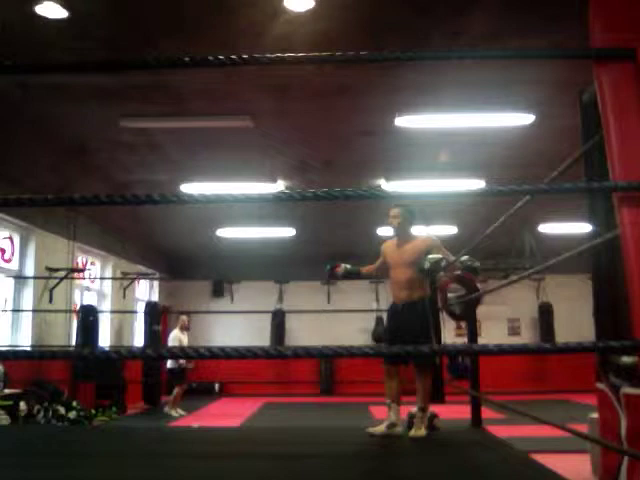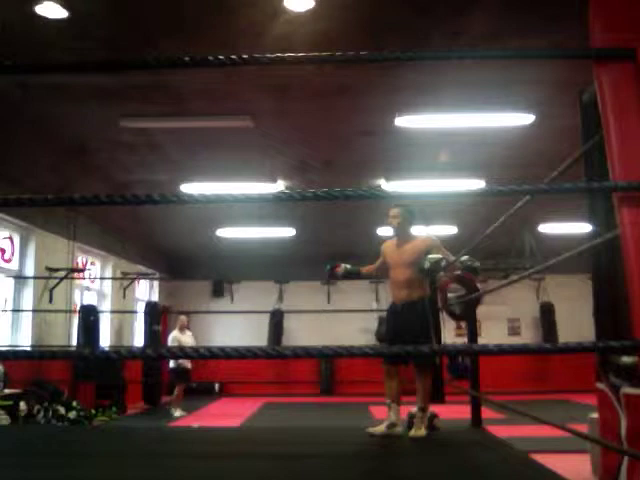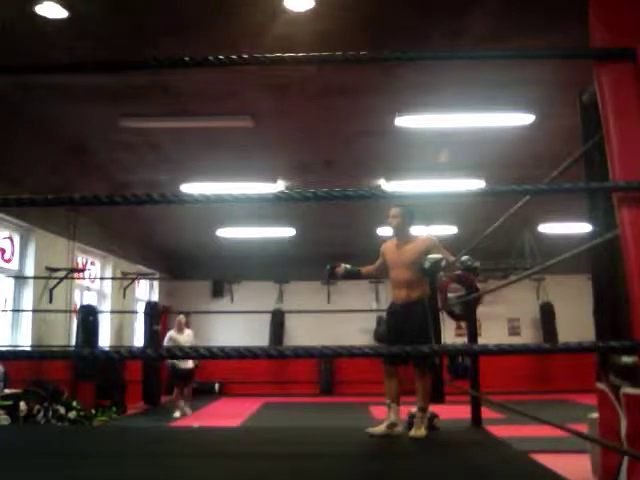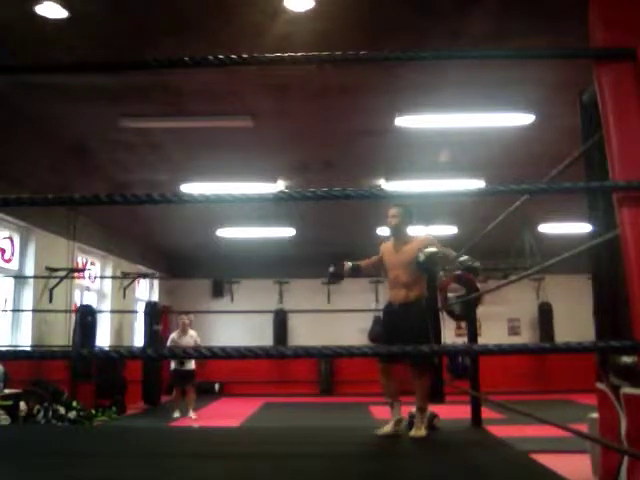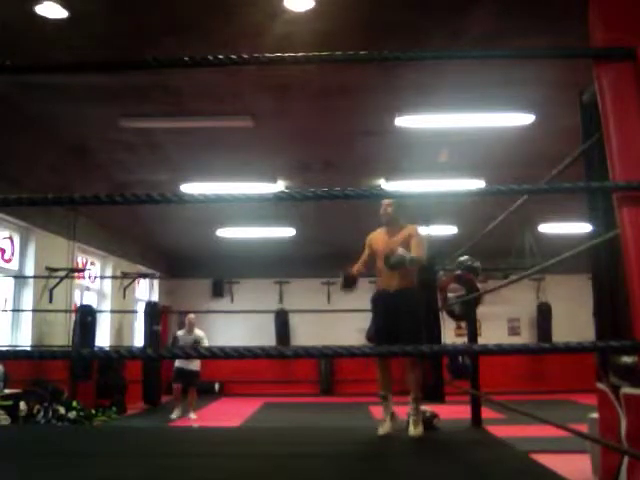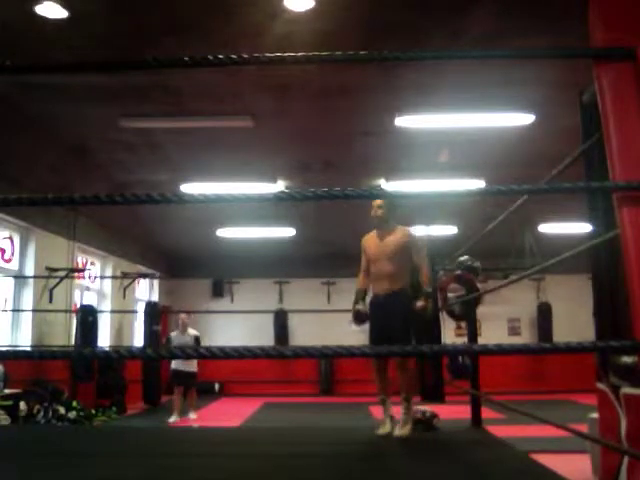
dt=0.4s
person 1, frame 1
left shoulder: (427, 243)
right shoulder: (387, 247)
left elbow: (452, 262)
right elbow: (377, 269)
right wrist: (348, 271)
left hip: (418, 309)
right hip: (396, 310)
left knee: (422, 366)
right knee: (390, 365)
left ankle: (421, 421)
right ankle: (393, 420)
person 1, frame 2
left shoulder: (426, 243)
right shoulder: (386, 247)
left elbow: (452, 262)
right elbow: (377, 269)
right wrist: (347, 271)
left hip: (417, 309)
right hip: (395, 310)
left knee: (422, 366)
right knee: (390, 366)
left ankle: (421, 421)
right ankle: (393, 420)
person 1, frame 3
left shoulder: (426, 243)
right shoulder: (386, 248)
left elbow: (452, 262)
right elbow: (377, 270)
right wrist: (348, 271)
left hip: (417, 309)
right hip: (395, 309)
left knee: (422, 366)
right knee: (390, 366)
left ankle: (421, 420)
right ankle: (393, 420)
person 1, frame 4
left shoulder: (423, 243)
right shoulder: (384, 247)
left elbow: (452, 258)
right elbow: (370, 265)
left wrist: (434, 252)
right wrist: (350, 267)
left hip: (415, 309)
right hip: (392, 309)
left knee: (419, 367)
right knee: (384, 364)
left ankle: (420, 420)
right ankle: (396, 417)
person 1, frame 5
left shoulder: (412, 232)
right shoulder: (372, 238)
left elbow: (420, 257)
right elbow: (363, 262)
left wrist: (404, 257)
right wrist: (353, 273)
left hip: (407, 298)
right hip: (383, 298)
left knee: (412, 355)
right knee: (382, 356)
left ankle: (415, 413)
right ankle: (387, 413)
person 1, frame 6
left shoulder: (405, 236)
right shoulder: (367, 241)
left elbow: (423, 266)
left wrist: (425, 295)
right wrist: (359, 300)
left hip: (400, 299)
right hip: (377, 301)
left knee: (401, 356)
right knee: (379, 361)
left ankle: (406, 415)
right ankle: (387, 415)
person 2, frame 1
left shoulder: (185, 334)
right shoulder: (175, 334)
left wrist: (187, 361)
right wrist: (180, 362)
left hip: (181, 365)
right hip: (175, 366)
left knee: (182, 387)
right knee: (179, 387)
left ankle: (176, 408)
right ankle: (169, 407)
person 2, frame 2
left shoulder: (189, 334)
right shoulder: (174, 335)
right wrist: (179, 362)
left hip: (187, 365)
right hip: (177, 365)
left knee: (182, 388)
right knee: (179, 387)
left ankle: (177, 408)
right ankle: (174, 409)
person 2, frame 3
left shoulder: (190, 333)
right shoulder: (171, 334)
right wrist: (169, 361)
left hip: (189, 365)
right hip: (176, 365)
left knee: (189, 386)
right knee: (178, 388)
left ankle: (183, 402)
right ankle: (177, 410)
person 2, frame 4
left shoulder: (194, 334)
right shoulder: (174, 336)
left elbow: (198, 347)
right wrist: (175, 358)
left hip: (189, 366)
right hip: (176, 367)
left knee: (190, 389)
right knee: (177, 389)
left ankle: (191, 411)
right ankle: (176, 410)
person 2, frame 5
left shoulder: (200, 334)
right shoulder: (179, 334)
left wrist: (197, 347)
right wrist: (175, 345)
left hip: (193, 366)
right hip: (180, 365)
left knee: (192, 389)
right knee: (176, 387)
left ankle: (191, 412)
right ankle: (177, 408)
person 2, frame 6
left shoulder: (194, 334)
right shoulder: (174, 335)
left wrist: (197, 344)
right wrist: (168, 346)
left hip: (190, 367)
right hip: (177, 367)
left knee: (191, 390)
right knee: (177, 390)
left ankle: (191, 411)
right ankle: (176, 414)
